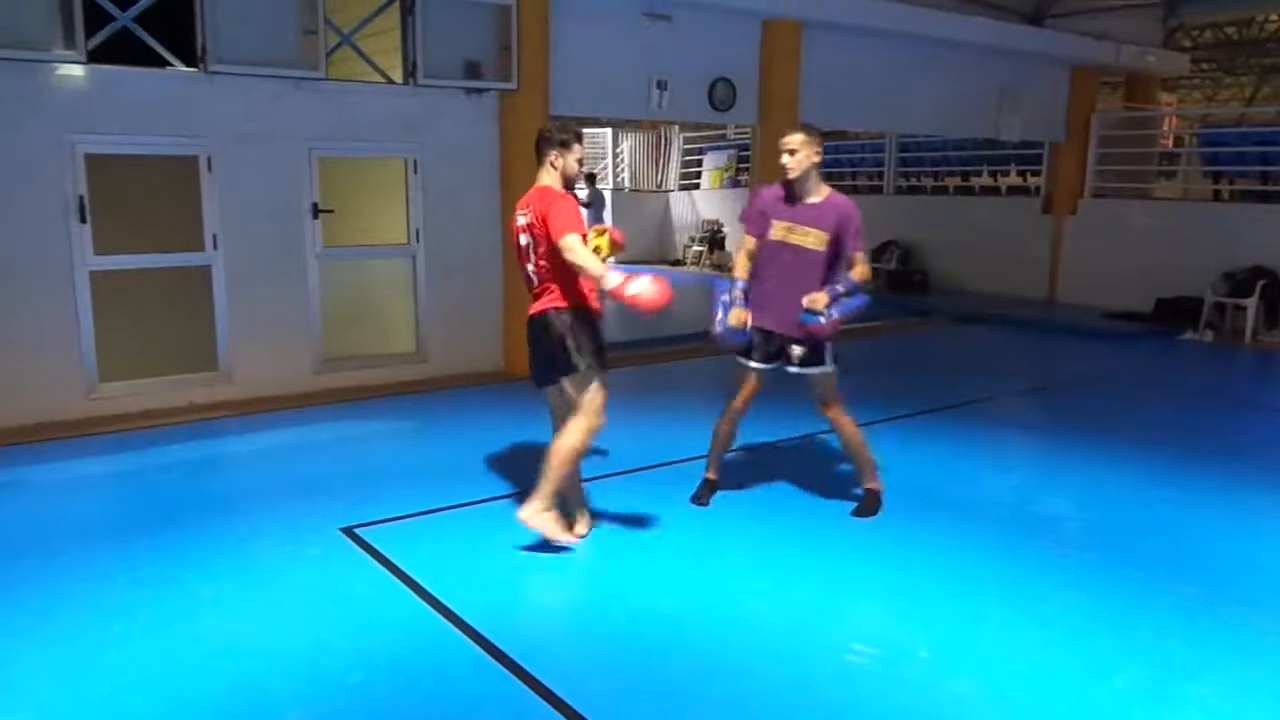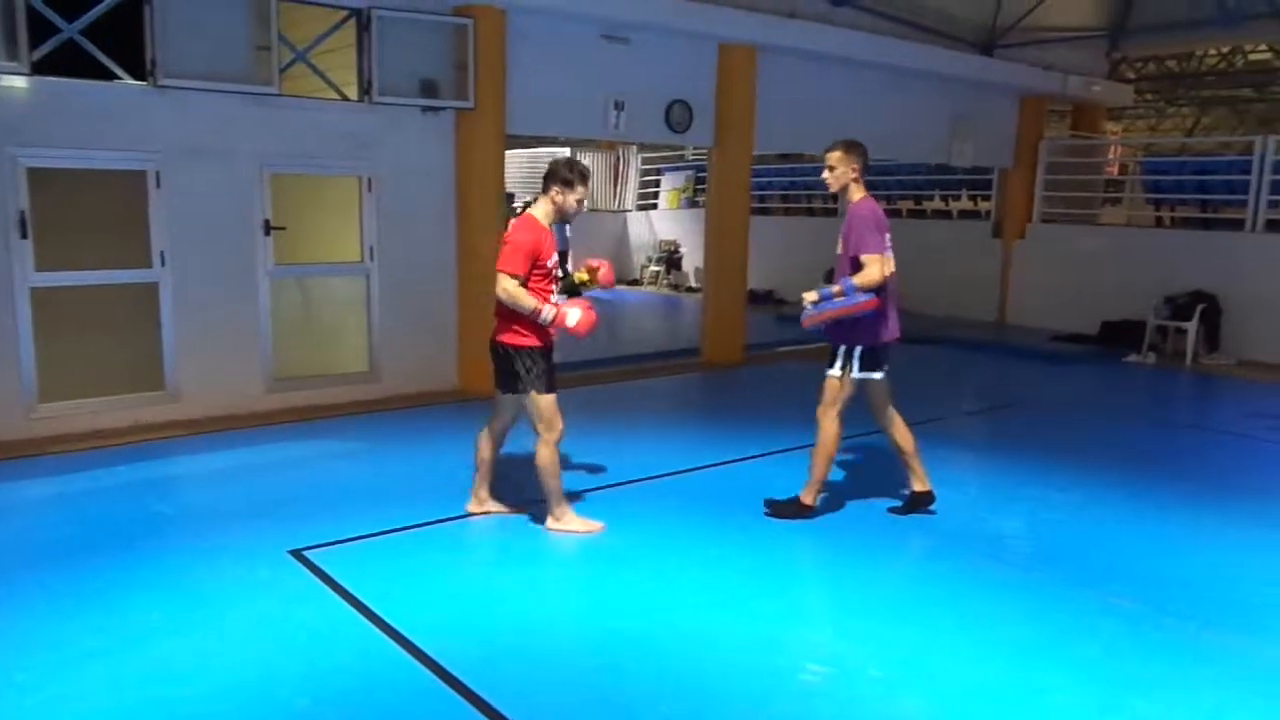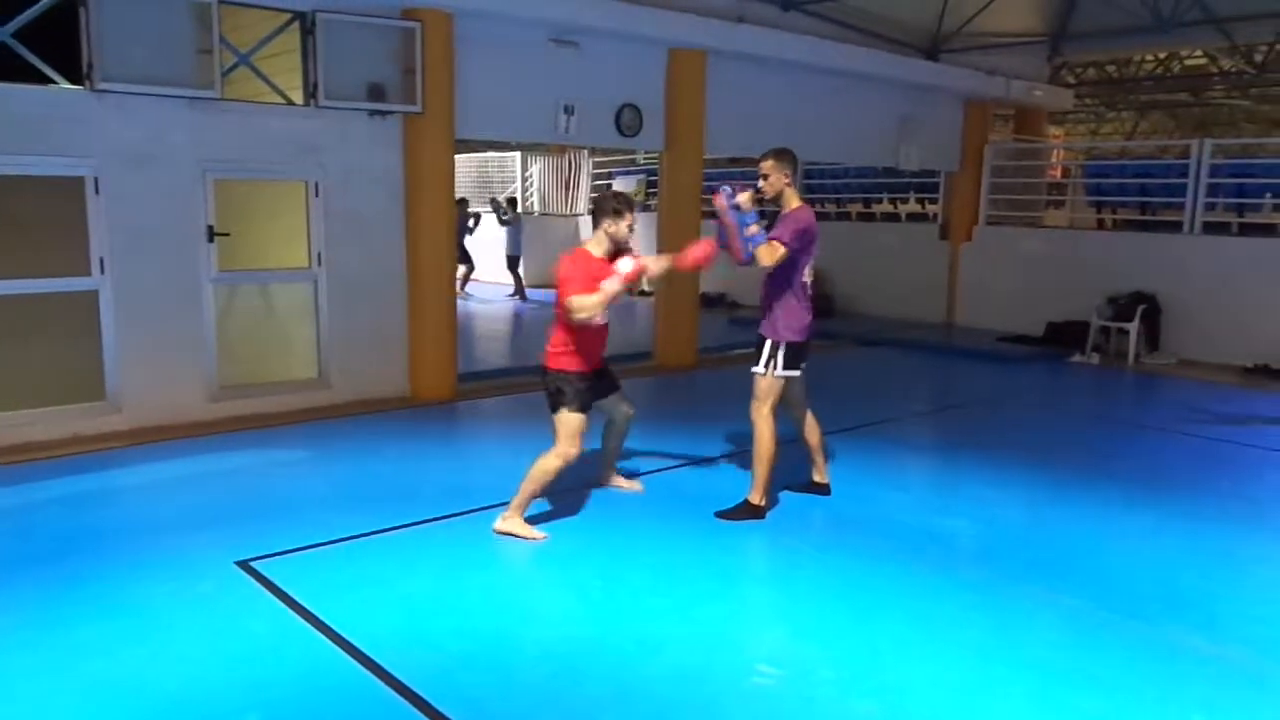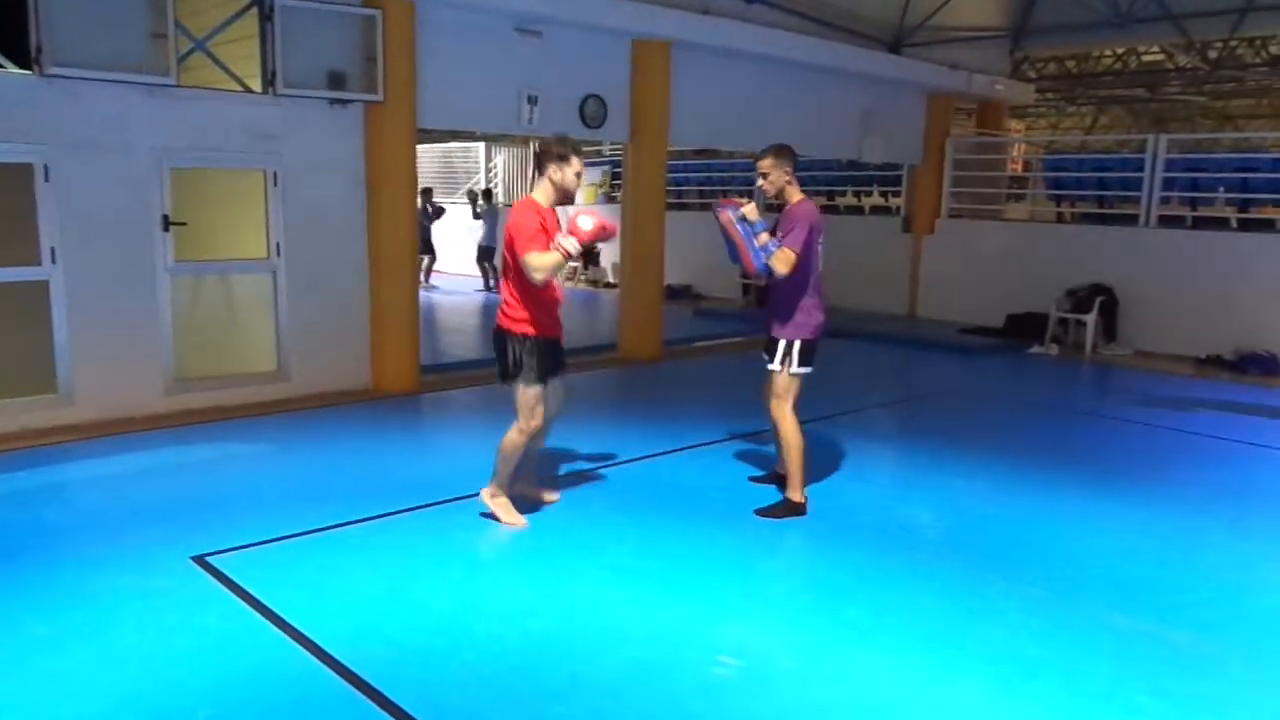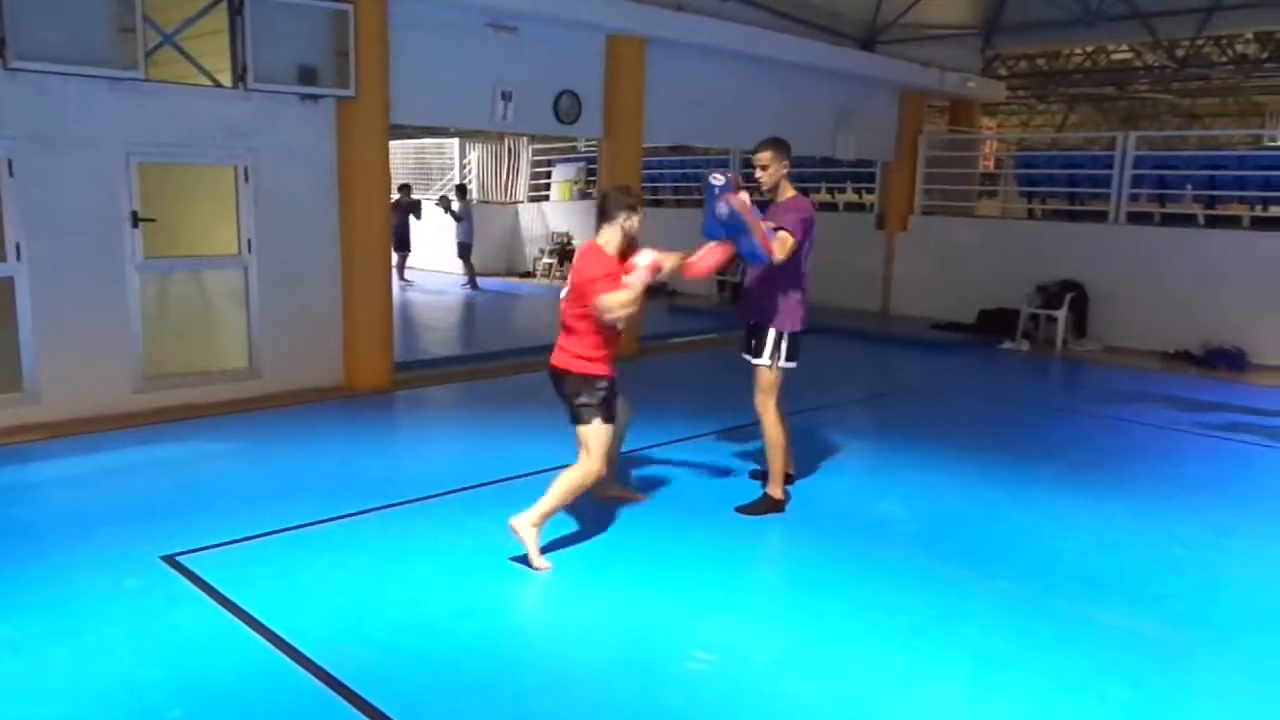
dt=1s
person 1, frame 1
left shoulder: (525, 207)
right shoulder: (557, 201)
right elbow: (574, 252)
left wrist: (597, 249)
right wrist: (618, 280)
left hip: (542, 319)
right hip: (569, 318)
left knee: (570, 417)
right knee: (589, 416)
left ankle: (577, 516)
right ankle: (541, 506)
person 1, frame 2
left shoulder: (539, 229)
right shoulder: (525, 232)
right elbow: (505, 291)
right wrist: (552, 314)
left hip: (518, 342)
right hip: (523, 344)
left knee: (500, 421)
right knee: (550, 428)
left ankle: (480, 496)
right ankle: (559, 513)
person 1, frame 3
left shoulder: (609, 261)
right shoulder: (579, 265)
left elbow: (646, 269)
right elbow: (583, 312)
right wrist: (617, 282)
left hip: (591, 364)
right hip: (568, 369)
left knee: (623, 413)
right knee: (567, 450)
left ankle: (608, 474)
right ankle: (510, 516)
person 1, frame 4
left shoulder: (548, 213)
right shoulder: (526, 215)
right elbow: (538, 271)
left wrist: (586, 239)
right wrist: (575, 240)
left hip: (544, 329)
right hip: (522, 332)
left knee: (553, 406)
right knee: (531, 421)
left ankle: (524, 480)
right ankle: (496, 491)
person 1, frame 5
left shoulder: (609, 256)
right shoulder: (599, 262)
right elbow: (613, 310)
left wrist: (676, 263)
right wrist: (641, 277)
left hip: (581, 367)
right hip: (585, 371)
left knee: (619, 415)
right knee: (591, 466)
left ankle: (607, 485)
right ankle: (529, 522)
person 2, frame 1
left shoulder: (842, 209)
right shoulder: (768, 198)
left elbow: (859, 270)
right elbow: (746, 254)
left wrist: (831, 294)
right wrist: (736, 305)
left hip: (813, 326)
right hip: (766, 323)
left knee: (833, 412)
right knee: (739, 405)
left ankle: (872, 484)
right ankle: (711, 476)
person 2, frame 2
left shoulder: (861, 214)
right shoulder: (869, 211)
left elbow: (875, 274)
left wrist: (824, 295)
right wrist: (834, 295)
left hip: (860, 334)
right hip: (873, 330)
left knee: (828, 412)
right knee: (884, 411)
left ankle: (808, 500)
right ankle: (921, 487)
person 2, frame 3
left shoulder: (800, 219)
right shoulder: (783, 218)
left elbow: (765, 259)
right elbow: (753, 256)
left wrist: (747, 218)
right wrist: (739, 217)
left hip: (783, 329)
right hip: (785, 327)
left knee: (761, 410)
right knee: (797, 405)
left ankle: (756, 501)
right ankle: (820, 477)
person 2, frame 4
left shoulder: (804, 213)
right shoulder: (788, 212)
left elbow: (781, 266)
right elbow: (769, 260)
left wrist: (757, 224)
right wrist: (750, 226)
left hip: (797, 325)
right hip: (786, 321)
left knee: (782, 406)
right knee: (776, 400)
left ankle: (795, 497)
right ankle: (783, 470)
person 2, frame 5
left shoulder: (800, 208)
right shoulder: (767, 206)
left elbow: (774, 251)
left hip: (780, 318)
right hip: (761, 315)
left knee: (765, 401)
right knee: (767, 397)
left ankle: (775, 493)
right ankle: (785, 467)
